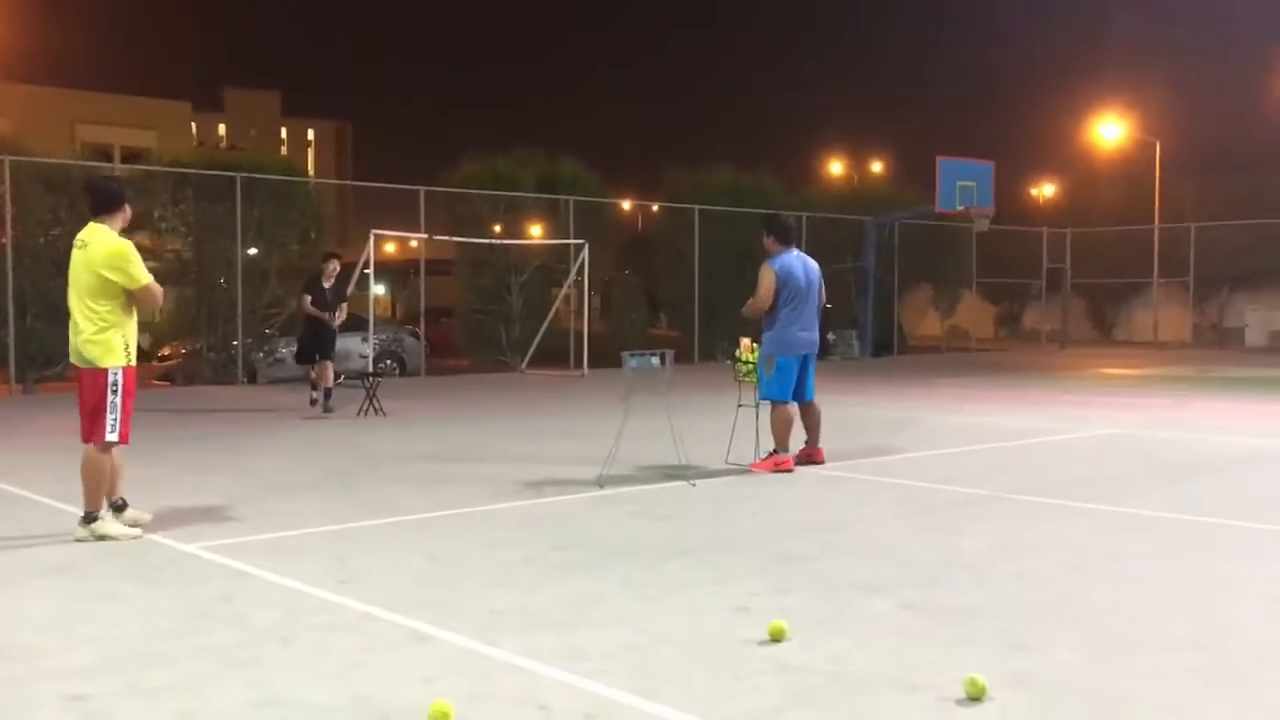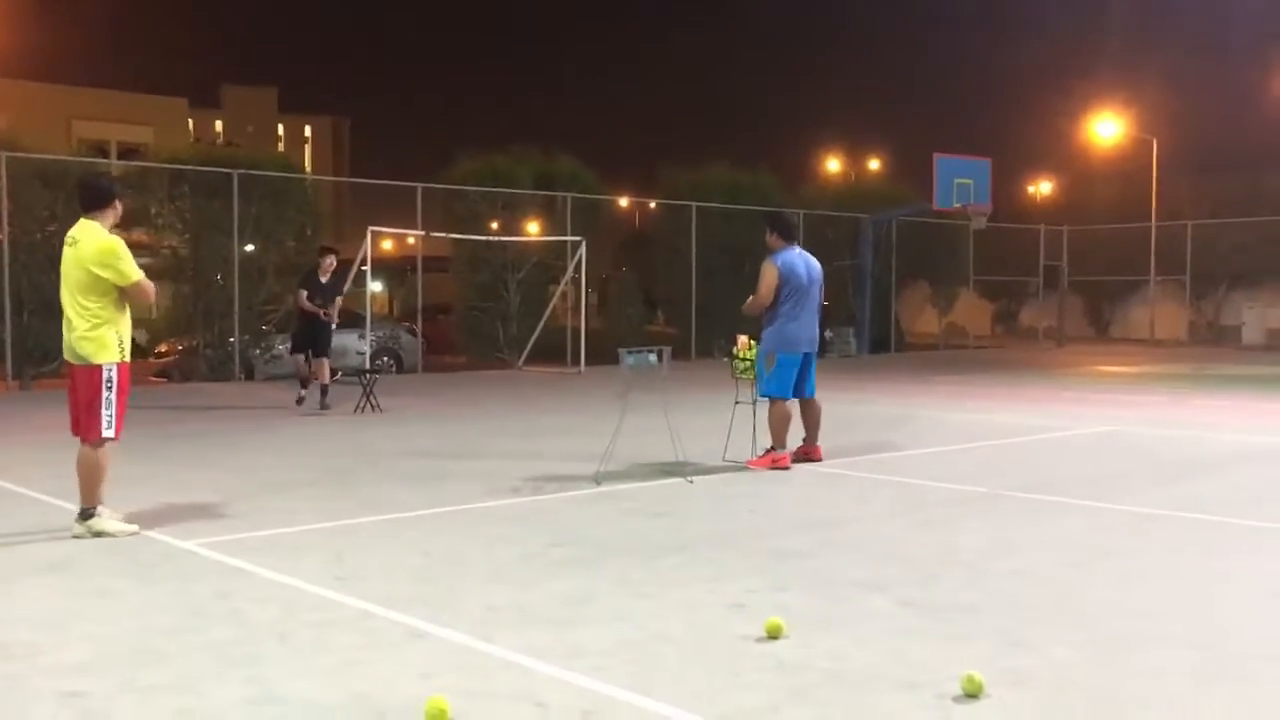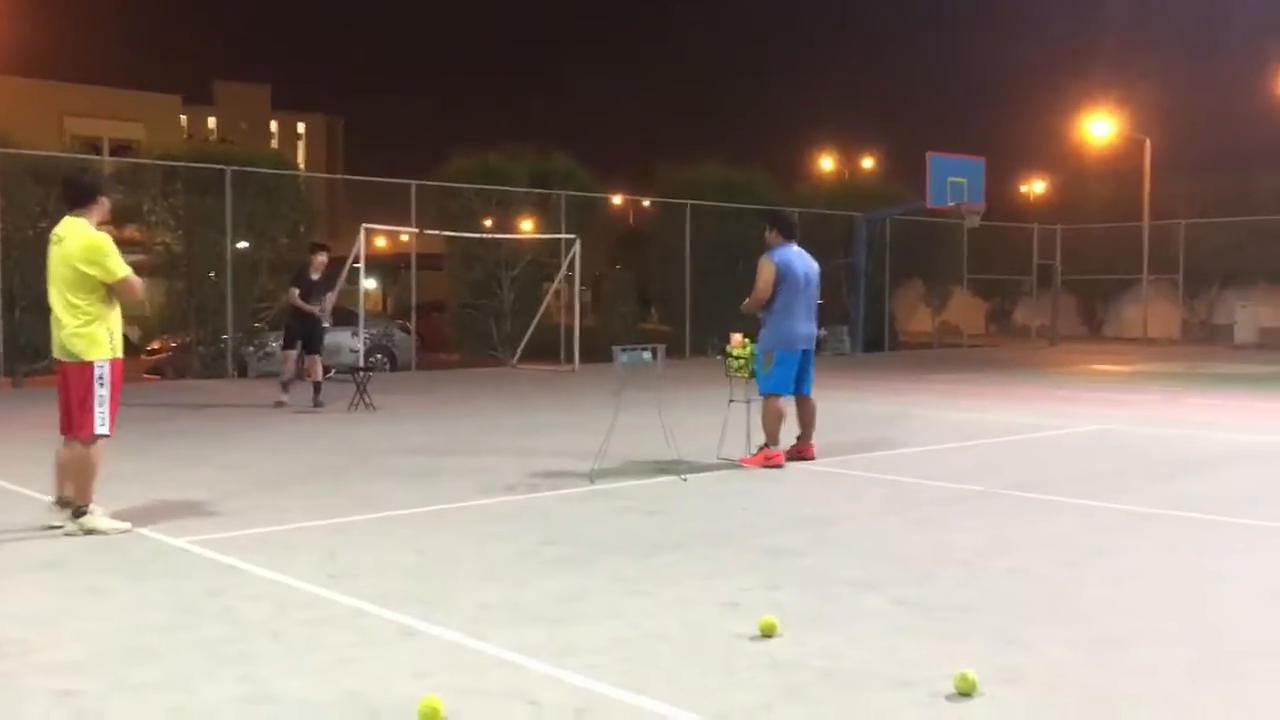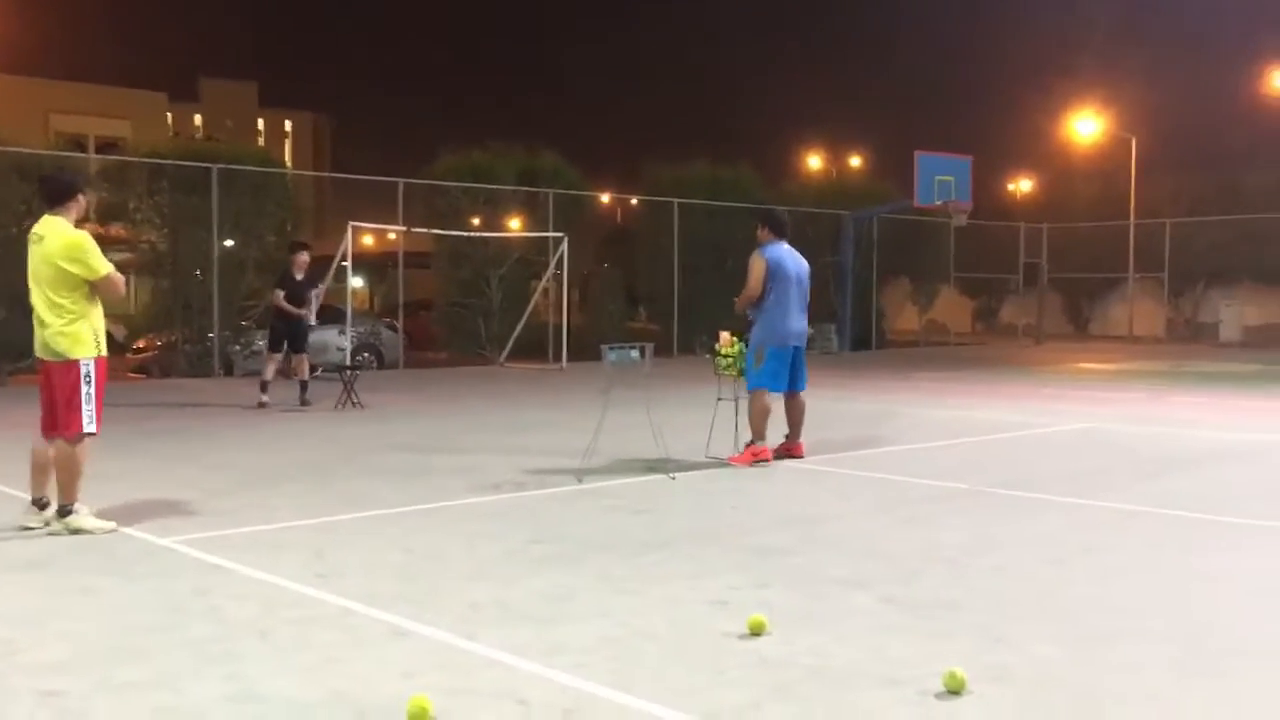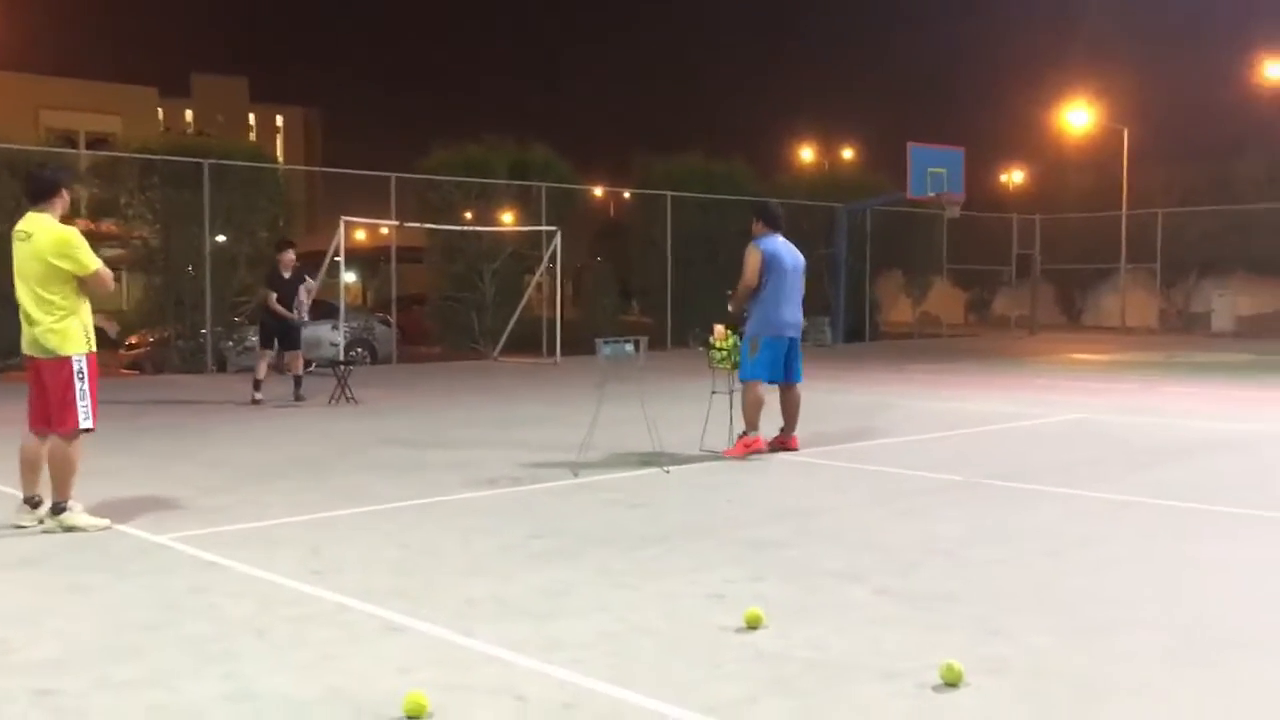
dt=0.1s
person 1, frame 1
left shoulder: (84, 240)
right shoulder: (117, 248)
right elbow: (154, 299)
left wrist: (130, 289)
right wrist: (145, 287)
left hip: (87, 349)
right hip: (109, 353)
left knee: (100, 438)
right knee: (103, 439)
left ankle: (117, 505)
right ankle: (93, 519)
person 1, frame 2
left shoulder: (76, 237)
right shoulder: (107, 244)
right elbow: (145, 295)
left wrist: (123, 286)
right wrist: (139, 283)
left hip: (80, 347)
right hip: (103, 350)
left knee: (89, 435)
right knee: (98, 436)
left ankle: (90, 506)
right ankle: (90, 515)
person 1, frame 3
left shoulder: (61, 234)
right shoulder: (94, 241)
right elbow: (134, 291)
left wrist: (111, 281)
right wrist: (127, 277)
left hip: (69, 344)
right hip: (94, 347)
left knee: (75, 433)
right knee: (90, 433)
left ankle: (63, 504)
right ankle: (82, 512)
person 1, frame 4
left shoulder: (39, 233)
right shoulder: (74, 239)
right elbow: (116, 288)
left wrist: (88, 280)
right wrist: (102, 278)
left hip: (49, 344)
right hip: (77, 346)
left knee: (50, 431)
right knee: (75, 432)
left ankle: (39, 505)
right ankle: (68, 511)
person 1, frame 5
left shoulder: (23, 231)
right shoulder: (63, 236)
right elbow: (105, 283)
left wrist: (76, 275)
right wrist: (90, 273)
left hip: (37, 341)
right hip: (68, 343)
left knee: (39, 428)
right knee: (69, 429)
left ankle: (31, 504)
right ankle: (62, 509)
person 2, frame 1
left shoulder: (772, 267)
right shoulder: (811, 264)
left elbow: (762, 304)
right elbow: (821, 300)
left wrist: (746, 310)
left hip: (781, 342)
right hip: (808, 340)
left knee: (779, 400)
right knee: (805, 398)
left ankle: (781, 456)
right ankle: (813, 449)
person 2, frame 2
left shoulder: (774, 263)
right shoulder: (813, 262)
left elbow: (763, 300)
right elbow: (819, 299)
left wrist: (747, 308)
left hip: (781, 339)
right hip: (808, 337)
left knee: (777, 396)
right knee: (807, 394)
left ankle: (778, 453)
right ankle: (811, 447)
person 2, frame 3
left shoulder: (771, 259)
right shoulder: (810, 261)
left elbow: (761, 295)
left wrist: (746, 308)
left hip: (779, 336)
right hip: (806, 335)
left knee: (772, 393)
right knee: (803, 392)
left ankle: (772, 450)
right ankle: (805, 445)
person 2, frame 4
left shoulder: (762, 255)
right shoulder: (800, 260)
left elbow: (753, 291)
left wrist: (739, 307)
left hip: (770, 333)
right hip: (797, 332)
left knee: (759, 388)
right knee: (793, 390)
left ankle: (758, 446)
right ankle: (793, 443)
person 2, frame 5
left shoulder: (758, 247)
right shoulder: (796, 253)
left elbow: (749, 282)
left wrist: (735, 304)
left hip: (765, 324)
right hip: (793, 323)
left knee: (753, 379)
right knee: (789, 382)
left ankle: (751, 437)
right ankle: (788, 437)
